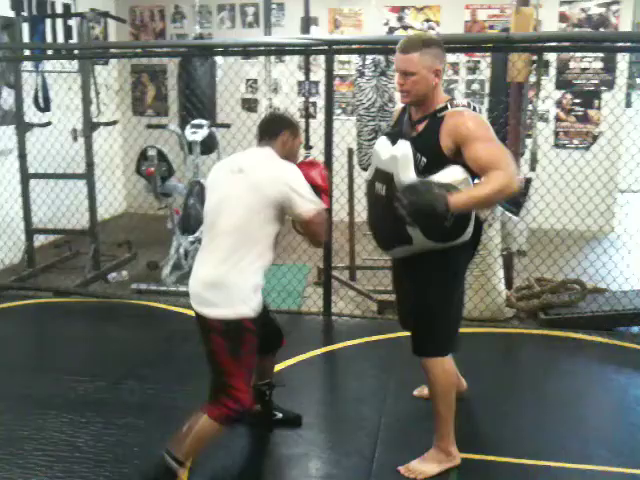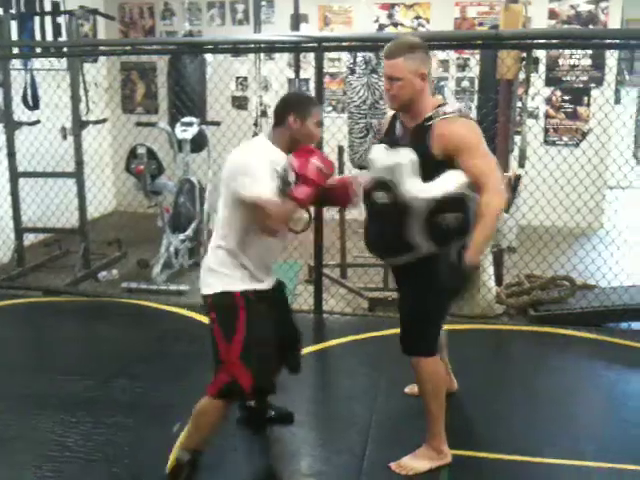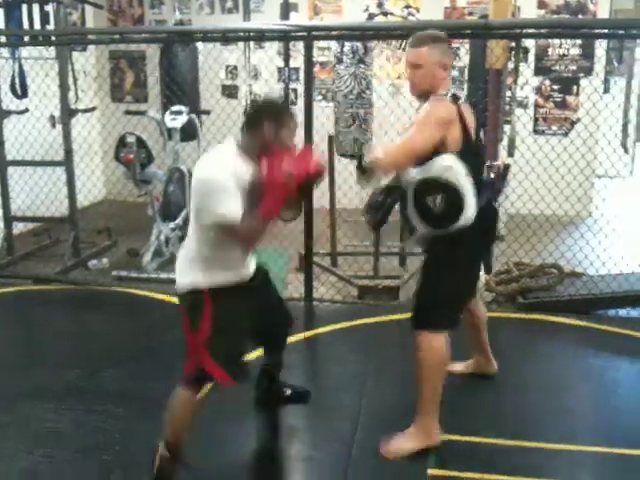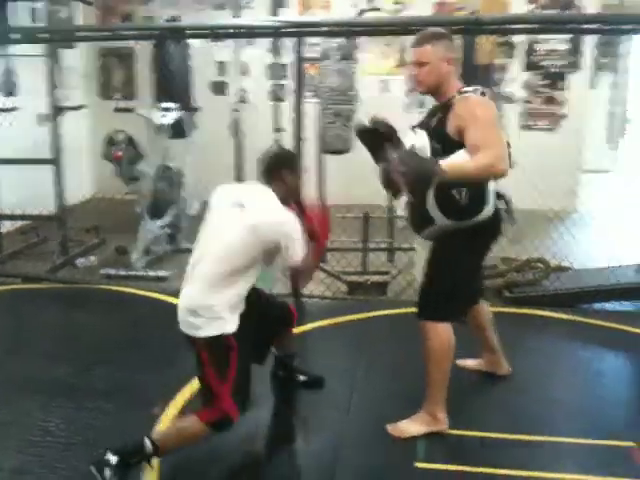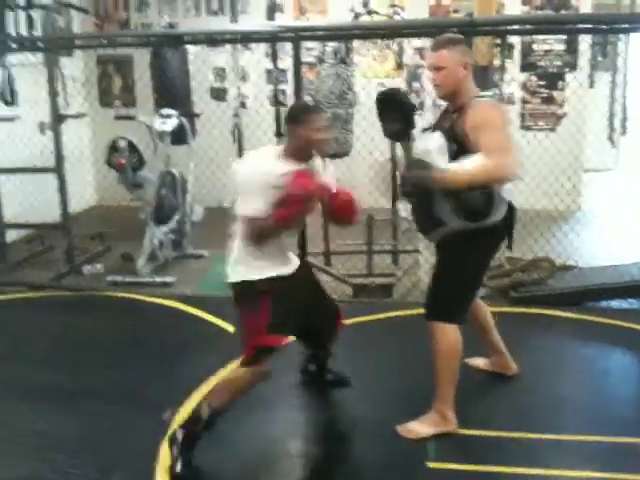
dt=0.4s
person 1, frame 1
left shoulder: (461, 122)
right shoulder: (403, 114)
left elbow: (506, 177)
left wrist: (447, 204)
right wrist: (378, 193)
left hip: (440, 249)
left knee: (430, 345)
right knee: (427, 327)
right ankle: (453, 380)
person 1, frame 2
left shoulder: (450, 129)
right shoulder: (394, 121)
left elbow: (494, 190)
left wrist: (469, 258)
left hip: (434, 251)
right hip: (409, 247)
left knee: (419, 344)
right knee: (423, 325)
left ankle: (437, 447)
right ankle: (443, 381)
person 1, frame 3
left shoulder: (439, 110)
right shoulder: (448, 108)
left elbow: (396, 157)
right elbow: (419, 166)
left wrist: (371, 160)
left hip: (462, 231)
right hip: (463, 223)
left knee: (429, 323)
right knee: (461, 294)
left ankle: (426, 426)
right ankle: (484, 360)
person 1, frame 4
left shoulder: (470, 106)
right shoulder: (439, 108)
left elbow: (495, 161)
right elbow: (426, 156)
left wrist: (439, 169)
left hip: (468, 223)
right hip: (457, 220)
left knee: (434, 312)
right knee: (465, 294)
left ankle: (434, 413)
right ankle: (495, 358)
person 1, frame 5
left shoulder: (483, 112)
right shoulder: (448, 112)
left elbow: (498, 166)
left wrist: (436, 178)
left hip: (476, 226)
left knee: (441, 313)
right knee: (462, 296)
left ankle: (442, 414)
right ankle: (501, 359)
person 2, frame 1
left shoulder: (223, 166)
right shoulder: (284, 174)
right elbow: (318, 236)
right wrist: (319, 192)
left hip: (207, 286)
right hip: (229, 298)
left knee: (269, 340)
right knee: (228, 401)
left ankle: (260, 406)
person 2, frame 2
left shoulder: (280, 158)
right shoulder: (253, 157)
left elbow: (284, 203)
right elbow: (272, 222)
right wrist: (307, 187)
left hip: (261, 280)
right hip: (231, 283)
left knee: (285, 349)
right knee: (233, 382)
left ankle: (259, 404)
person 2, frame 3
left shoulder: (256, 159)
right shoulder: (218, 172)
left elbow: (284, 202)
right elbow: (245, 238)
left wrist: (300, 181)
right wrist: (276, 194)
left hip: (243, 271)
right hip: (208, 281)
left knee: (278, 328)
right knee: (203, 374)
left ankle: (269, 388)
person 2, frame 4
left shoulder: (229, 193)
right shoulder: (281, 220)
right elbow: (299, 280)
right wrist: (315, 244)
left hip: (218, 300)
right hip: (212, 319)
left knee: (284, 317)
right knee: (218, 415)
left ankle: (286, 371)
person 2, frame 5
left shoulder: (311, 164)
right shoulder: (257, 169)
left elbow: (334, 197)
right elbow: (256, 232)
left hip: (288, 267)
right hip: (256, 274)
left knee: (328, 320)
right knee: (259, 361)
left ankle: (316, 369)
right ankle: (185, 436)
